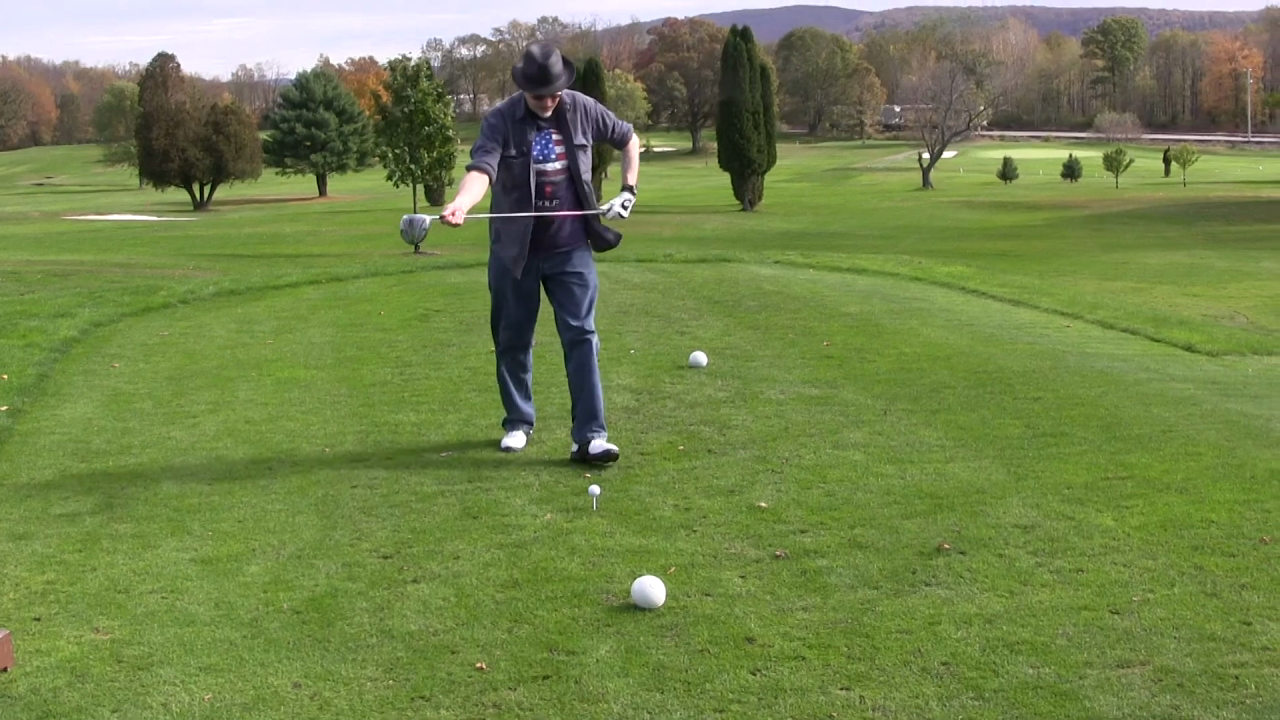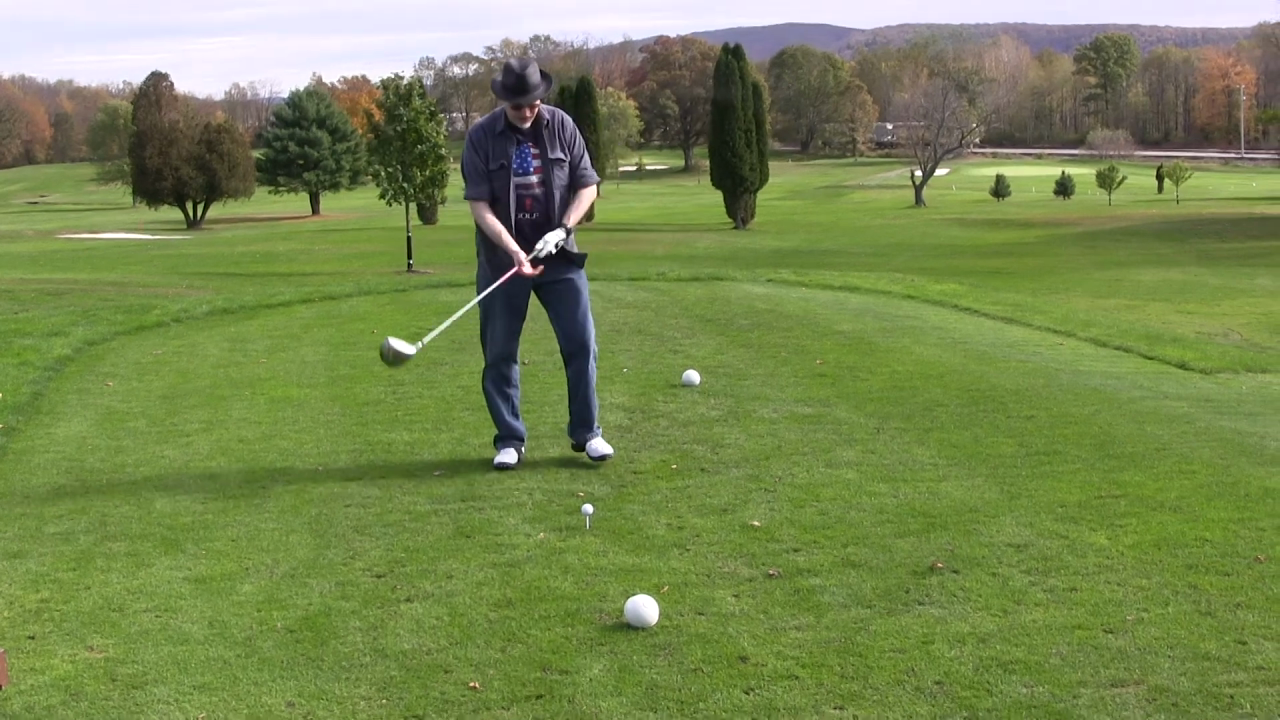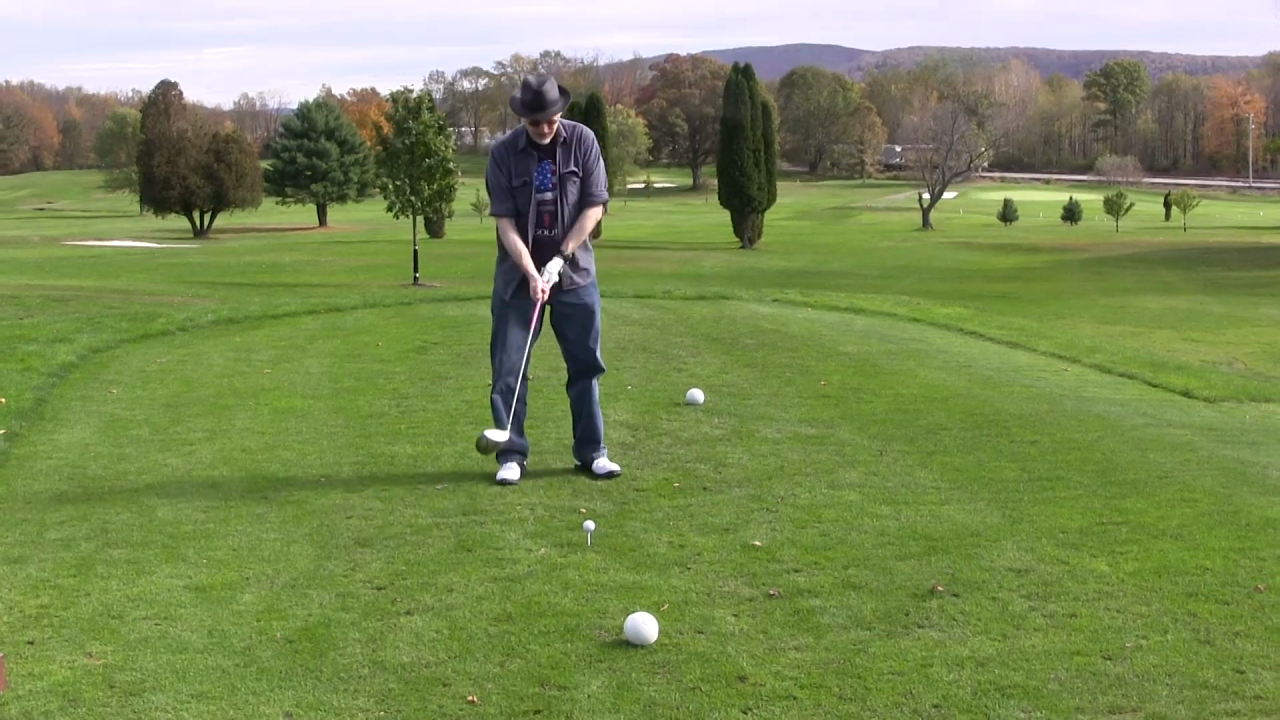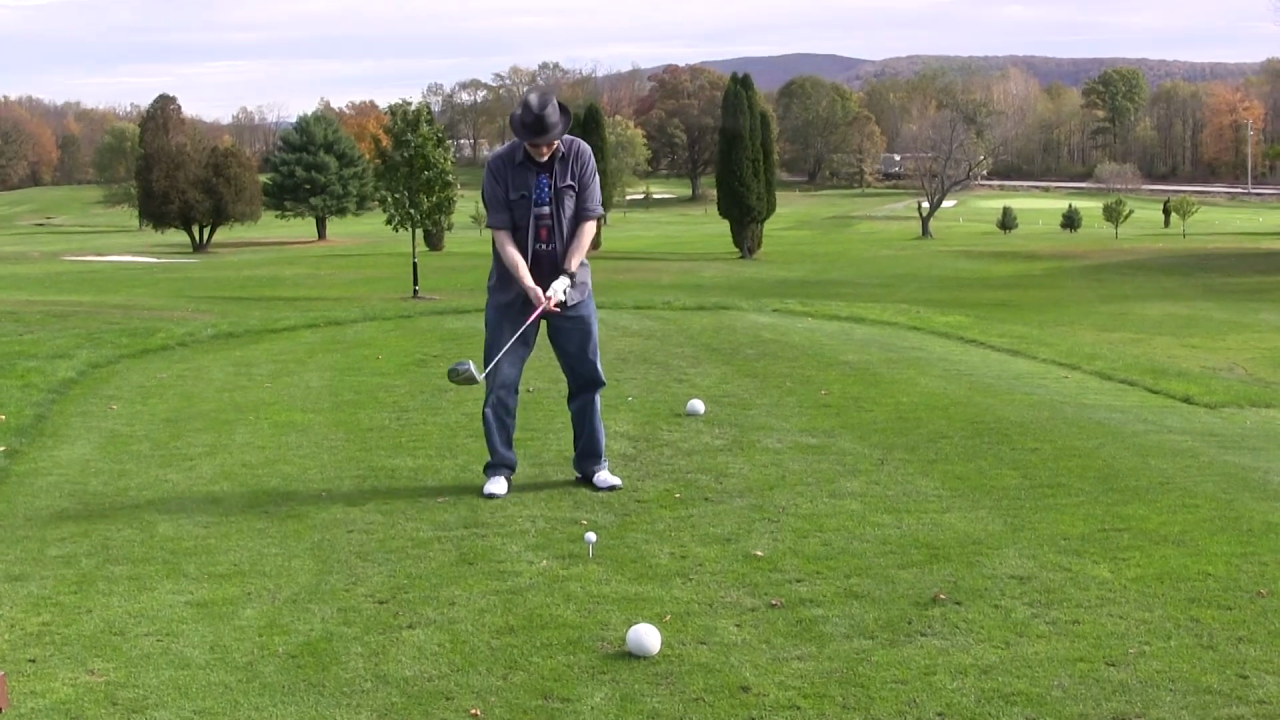
dt=0.3s
person 1, frame 1
left shoulder: (584, 109)
right shoulder: (500, 120)
left elbow: (629, 138)
right elbow: (480, 172)
left wrist: (628, 188)
right wrist: (458, 207)
left hip: (573, 245)
right hip: (516, 248)
left knee: (580, 336)
right knee: (512, 340)
left ankle: (589, 436)
right ankle: (518, 422)
person 1, frame 2
left shoulder: (561, 125)
right shoulder: (480, 136)
left elbow: (587, 185)
right elbow: (479, 203)
left wrist: (562, 230)
right wrist: (513, 251)
left hip: (559, 254)
right hip: (504, 260)
left knee: (580, 342)
right knee: (499, 353)
left ankle: (586, 432)
right ankle: (510, 439)
person 1, frame 3
left shoulder: (583, 140)
right shoulder: (503, 152)
left elbow: (594, 206)
right elbow: (505, 221)
left wrist: (561, 259)
right wrist: (531, 273)
left hip: (574, 271)
right hip: (518, 274)
left knee: (585, 363)
right knee: (508, 365)
left ankle: (591, 451)
right ankle: (512, 453)
person 1, frame 4
left shoulder: (579, 154)
right shoulder: (499, 164)
left elbow: (588, 220)
right elbow: (502, 234)
left wrist: (565, 277)
right wrist: (530, 287)
left hip: (570, 284)
right hip: (513, 288)
left knee: (587, 376)
right knee: (501, 380)
left ankle: (591, 464)
right ankle: (499, 468)
